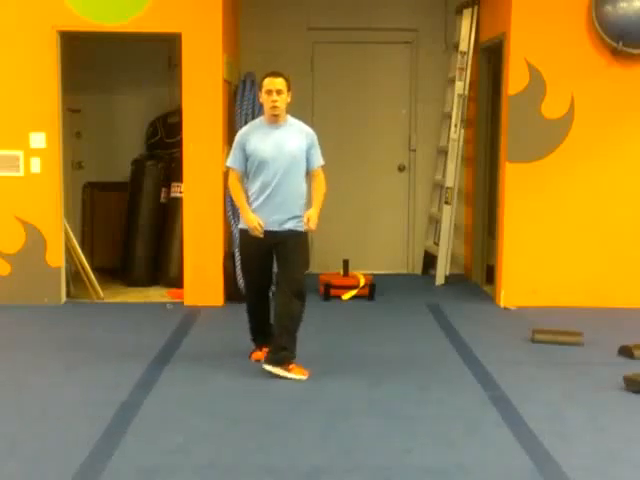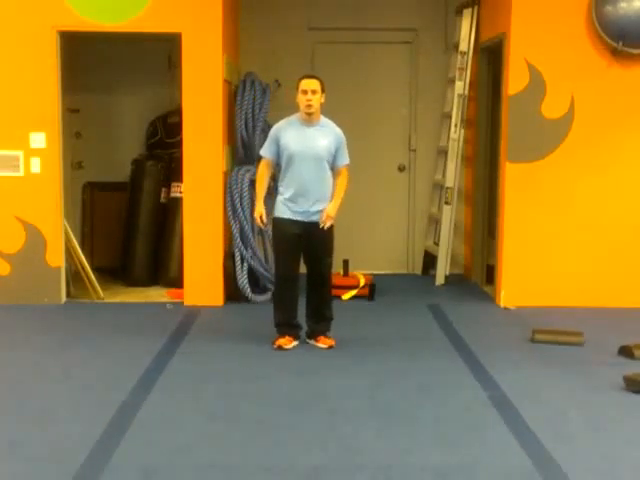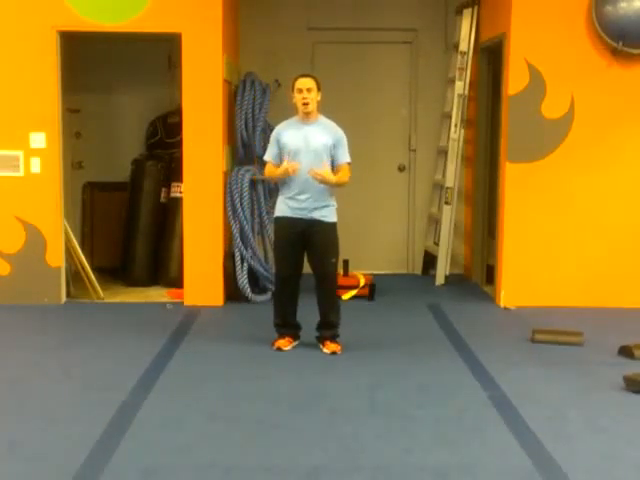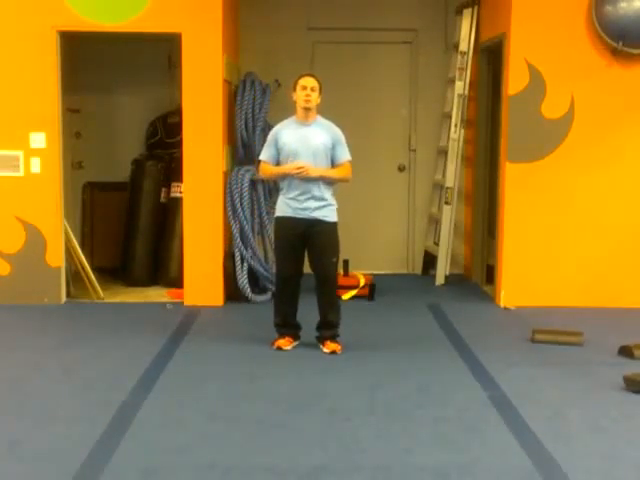
dt=1s
person 1, frame 1
left shoulder: (305, 134)
right shoulder: (246, 135)
left elbow: (317, 177)
right elbow: (235, 179)
left wrist: (314, 209)
right wrist: (247, 214)
left hip: (294, 226)
right hip: (256, 227)
left knee: (293, 290)
right knee: (256, 289)
left ankle: (282, 358)
right ankle: (262, 342)
person 1, frame 2
left shoulder: (334, 134)
right shoulder: (280, 129)
left elbow: (341, 175)
right elbow: (265, 167)
left wrist: (334, 205)
right wrist: (259, 203)
left hip: (320, 217)
right hip: (285, 216)
left knee: (320, 275)
right knee: (285, 275)
left ankle: (319, 330)
right ankle: (287, 331)
person 1, frame 3
left shoulder: (333, 132)
right shoulder: (281, 131)
left elbow: (345, 174)
right elbow: (268, 171)
left wrist: (329, 178)
right wrist: (281, 171)
left hip: (322, 216)
right hip: (287, 215)
left knee: (326, 276)
right knee: (286, 276)
left ankle: (328, 335)
right ankle: (287, 332)
person 1, frame 4
left shoulder: (332, 132)
right shoulder: (279, 131)
left elbow: (346, 173)
right elbow: (263, 170)
left wrist: (318, 172)
right wrist: (285, 170)
left hip: (323, 216)
right hip: (288, 215)
left knee: (326, 276)
right knee: (286, 276)
left ankle: (328, 335)
right ankle: (287, 332)
